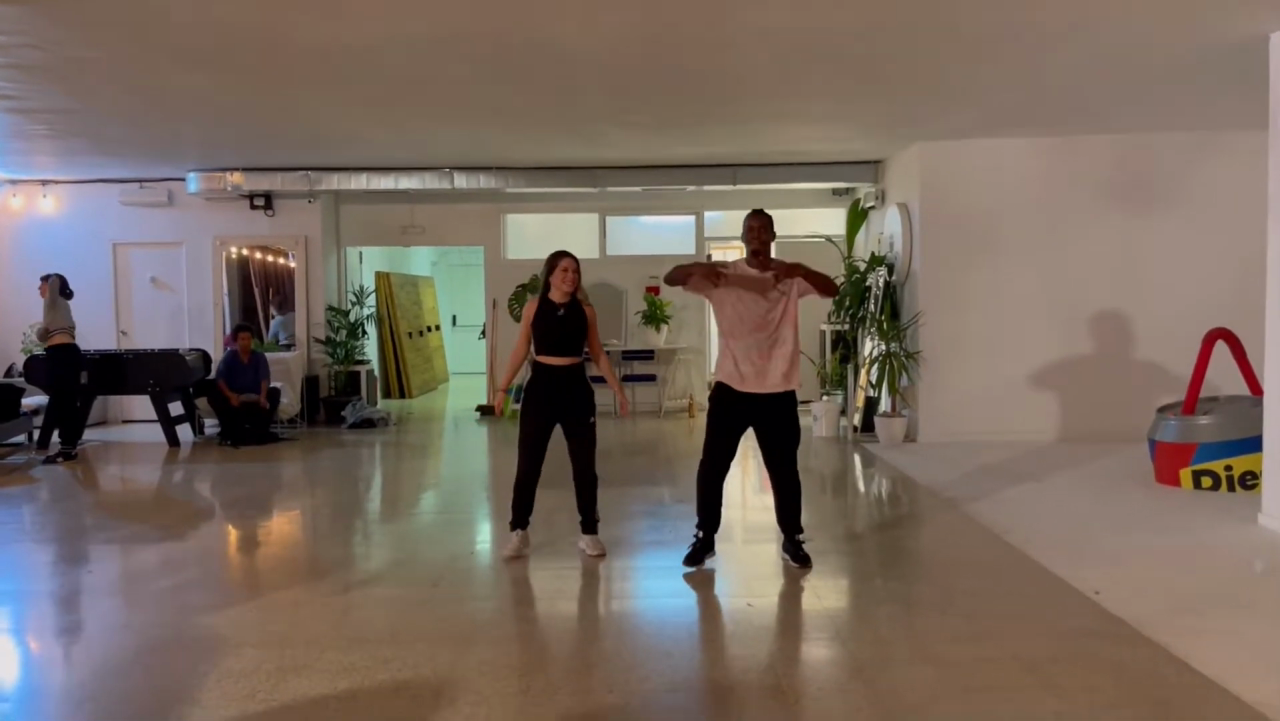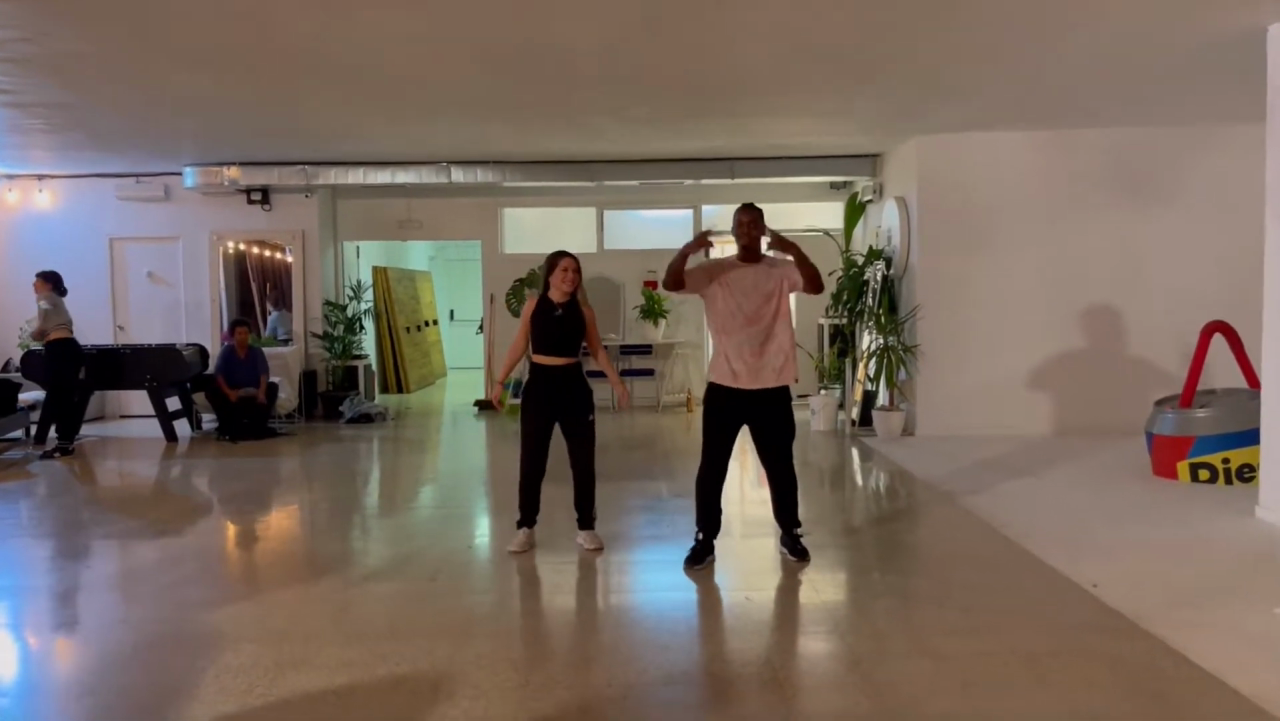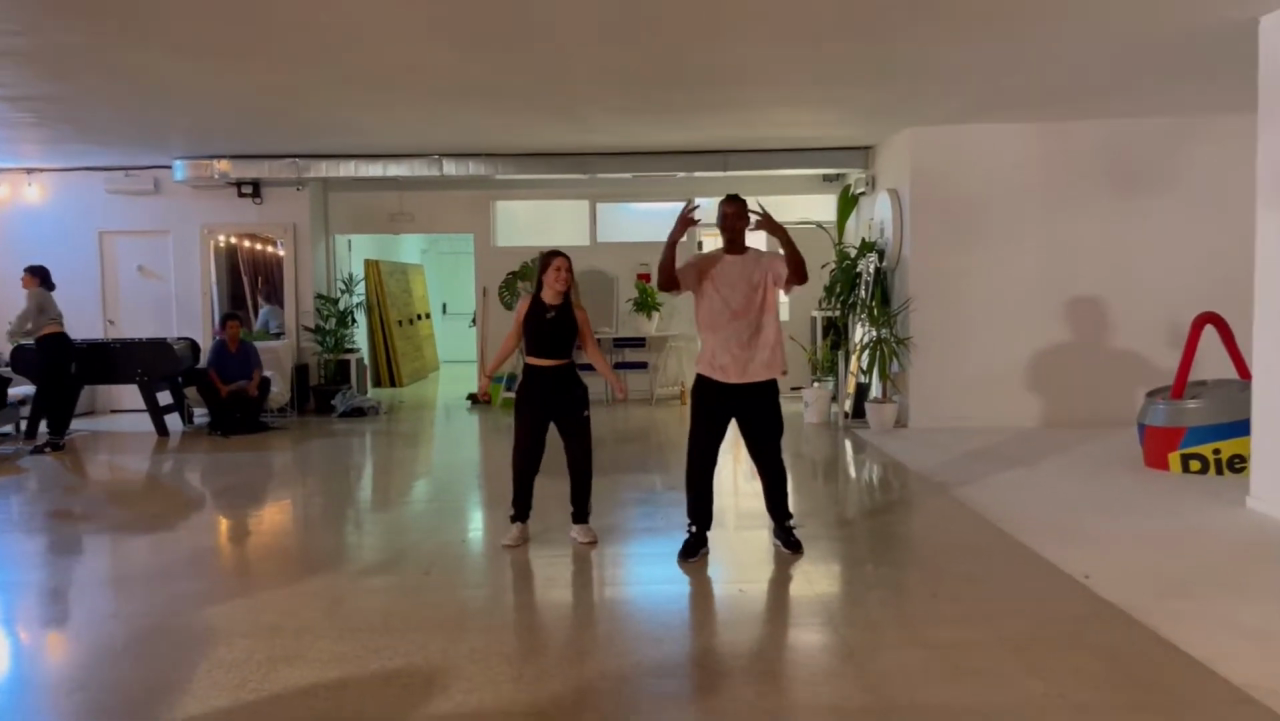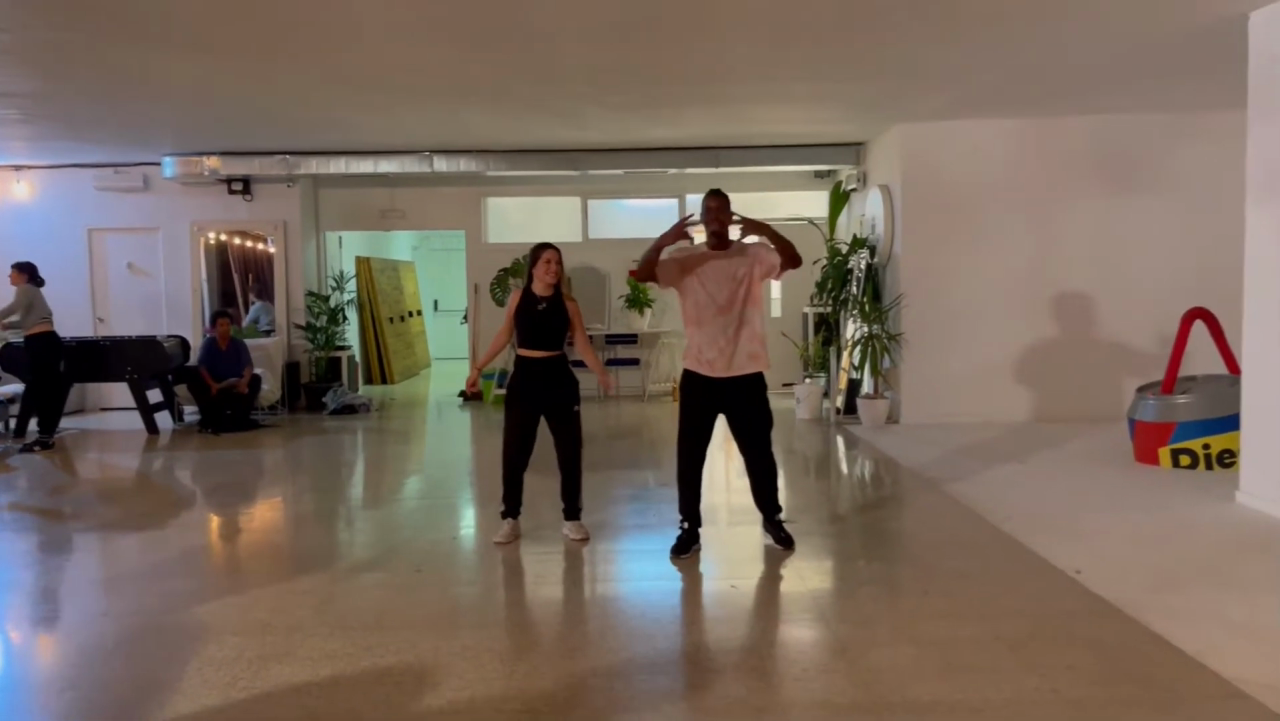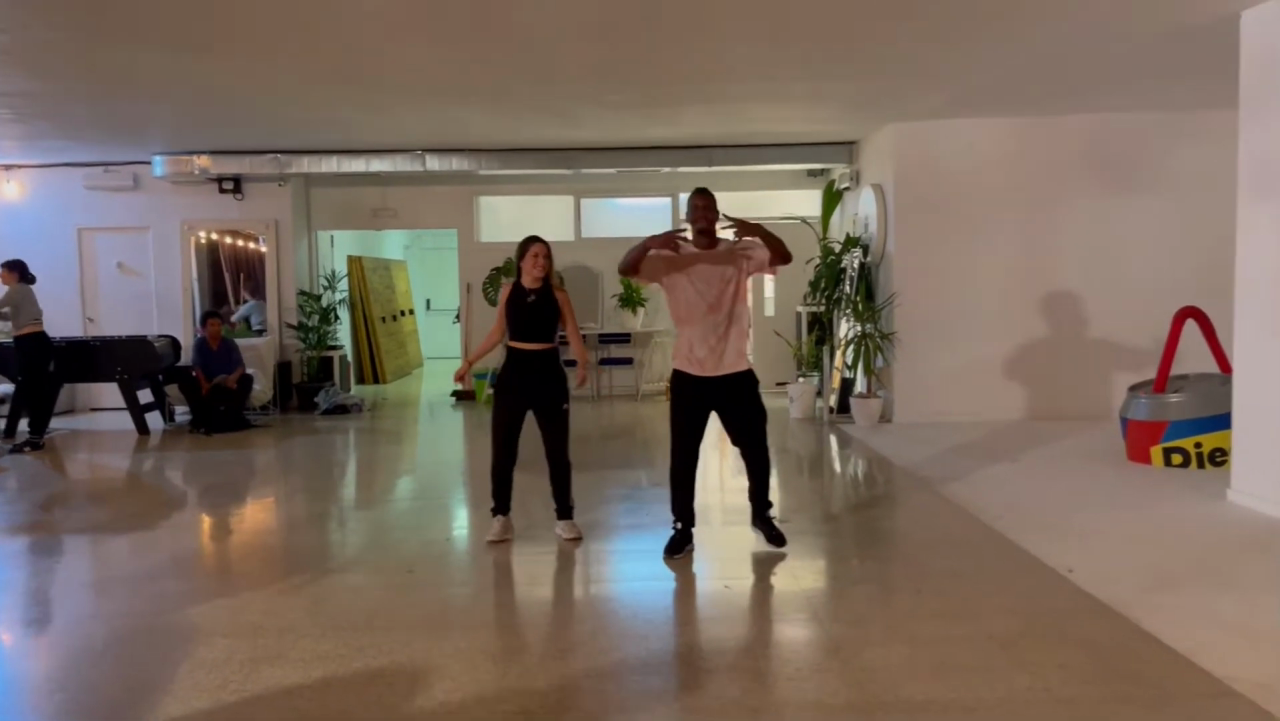
dt=0.1s
person 1, frame 1
left shoulder: (790, 276)
right shoulder: (722, 275)
left elbow: (831, 290)
right elbow: (671, 279)
left wrist: (800, 271)
right wrist: (699, 268)
left hip: (778, 391)
right hip: (730, 387)
left knee: (784, 470)
right knee: (711, 466)
left ankle: (792, 539)
right ankle: (704, 538)
person 1, frame 2
left shoulder: (782, 269)
right shoulder: (713, 272)
left elbow: (816, 287)
right elbow: (671, 284)
left wrist: (794, 251)
right wrist: (687, 251)
left hip: (771, 386)
right hip: (724, 386)
left knee: (780, 465)
right knee: (711, 467)
left ankle: (790, 533)
right ankle: (705, 539)
person 1, frame 3
left shoulder: (767, 263)
right shoulder: (701, 265)
left elbow: (798, 278)
right elbow: (665, 284)
left wrist: (779, 233)
right wrist: (675, 235)
left hip: (759, 380)
right hip: (712, 379)
left knee: (769, 458)
right knee: (699, 460)
left ankle: (782, 525)
right ankle: (697, 531)
person 1, frame 4
left shoulder: (754, 255)
right shoulder: (684, 260)
left elbow: (793, 261)
right elbow: (642, 275)
left wrist: (768, 232)
right wrist: (662, 242)
left hip: (746, 373)
right hip: (699, 374)
left knee: (759, 452)
right knee: (689, 456)
left ankle: (772, 518)
right ankle: (689, 528)
person 1, frame 5
left shoulder: (740, 251)
right shoulder: (670, 257)
left elbow: (783, 258)
right elbow: (626, 269)
left wrist: (758, 232)
right wrist: (649, 244)
left hip: (735, 371)
right hip: (689, 373)
left knee: (755, 446)
right knee: (683, 456)
left ankle: (762, 515)
right ankle: (683, 528)
person 2, frame 1
left shoulder: (584, 310)
right shoulder: (534, 306)
left elbow: (598, 354)
right elbow: (521, 350)
left wrist: (617, 390)
right wrist: (502, 388)
left hip: (575, 388)
right hip: (541, 387)
left knee: (584, 465)
right knee: (528, 463)
left ankle: (589, 532)
right ankle: (519, 531)
person 2, frame 2
left shoulder: (583, 309)
right shoulder: (533, 305)
left elbow: (597, 350)
right elbow: (520, 344)
left wrist: (618, 383)
right wrist: (500, 380)
left hip: (574, 387)
right hip: (539, 386)
left knee: (583, 462)
right knee: (532, 462)
left ankle: (586, 528)
right ankle: (526, 528)
person 2, frame 3
left shoulder: (575, 310)
right shoulder: (527, 304)
left elbow: (592, 349)
right elbow: (513, 340)
left wrist: (614, 379)
right wrist: (488, 374)
left hip: (568, 386)
right hip: (533, 385)
left knee: (581, 457)
right knee: (525, 459)
left ankle: (580, 522)
right ankle: (519, 522)
person 2, frame 4
left shoulder: (567, 303)
right shoulder: (518, 297)
left elbow: (582, 344)
right elbow: (505, 335)
left wrist: (601, 374)
right wrist: (478, 368)
left hip: (559, 380)
right hip: (524, 379)
left knee: (570, 453)
right knee: (514, 454)
left ankle: (572, 519)
right ankle: (510, 519)
person 2, frame 5
left shoulder: (557, 294)
right shoulder: (508, 292)
left elbow: (574, 336)
right elbow: (498, 332)
left wrist: (582, 365)
right wrist: (469, 362)
left hip: (548, 373)
right hip: (513, 373)
left knee: (558, 450)
right knee: (503, 450)
left ankle: (564, 518)
right ankle: (501, 517)
person 3, frame 1
left shoulder: (55, 301)
right shoulder: (58, 306)
left elbow: (54, 282)
right elbow: (45, 336)
right wrist: (42, 331)
left hip: (63, 354)
right hip: (63, 355)
left knee: (62, 402)
right knee: (64, 402)
left ankle: (68, 449)
right ankle: (68, 447)
person 3, frame 2
left shoulder: (46, 298)
right shoulder: (52, 301)
left elbow: (44, 305)
right elbow: (42, 333)
right wrist: (37, 332)
left hip: (62, 349)
right hip: (62, 349)
left knee: (60, 397)
right knee: (61, 397)
left ankle: (65, 444)
right ankle: (65, 442)
person 3, frame 3
left shoulder: (36, 293)
right shoulder: (41, 295)
left elbow: (27, 312)
right elbow: (36, 327)
left wrist: (14, 331)
right wrist: (19, 332)
left hip: (53, 344)
right hip: (55, 344)
left knee: (50, 393)
right knee: (54, 393)
left ankle: (55, 439)
right ankle: (56, 437)
person 3, frame 4
left shoulder: (26, 290)
right shoulder: (30, 292)
right elbow: (22, 321)
left hip: (42, 343)
right hip: (44, 342)
left knee: (40, 391)
right knee: (45, 391)
left ankle: (45, 438)
right ankle: (46, 436)
person 3, frame 5
left shoulder: (17, 291)
right shoulder: (21, 291)
left hip: (32, 343)
right hip: (33, 343)
left knee: (31, 391)
right knee: (32, 391)
left ankle: (36, 438)
right ankle: (36, 436)
